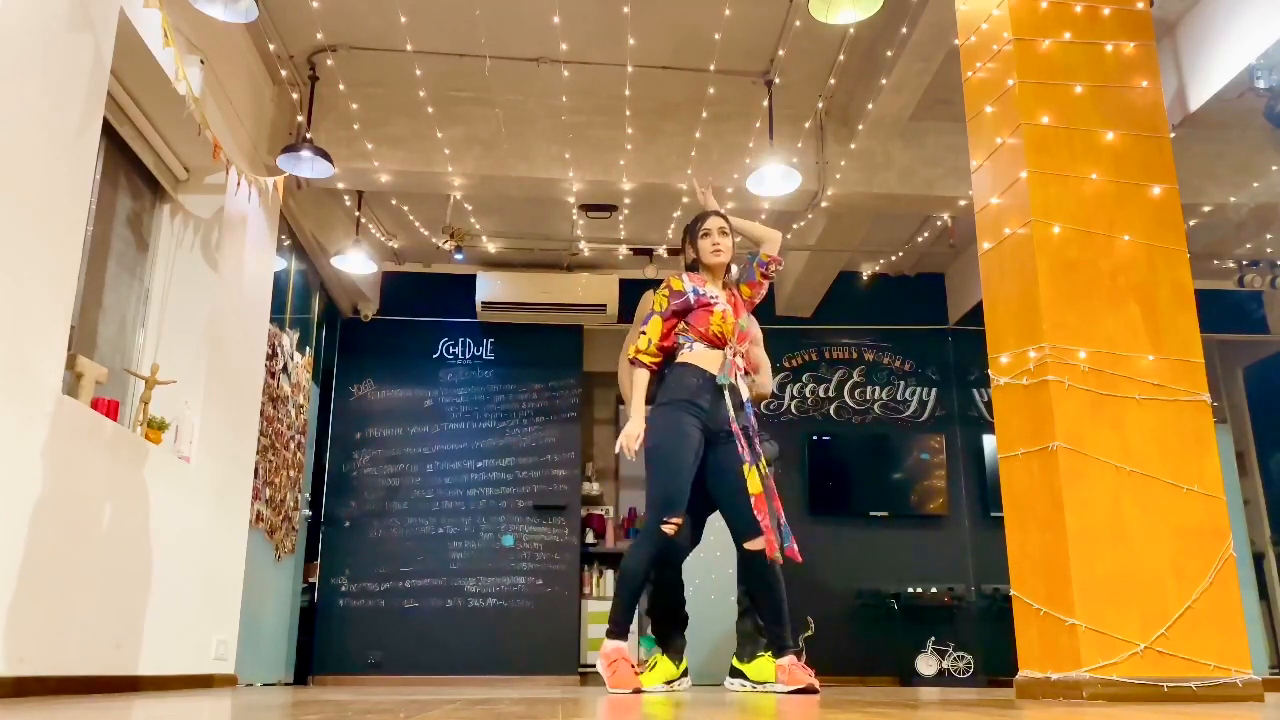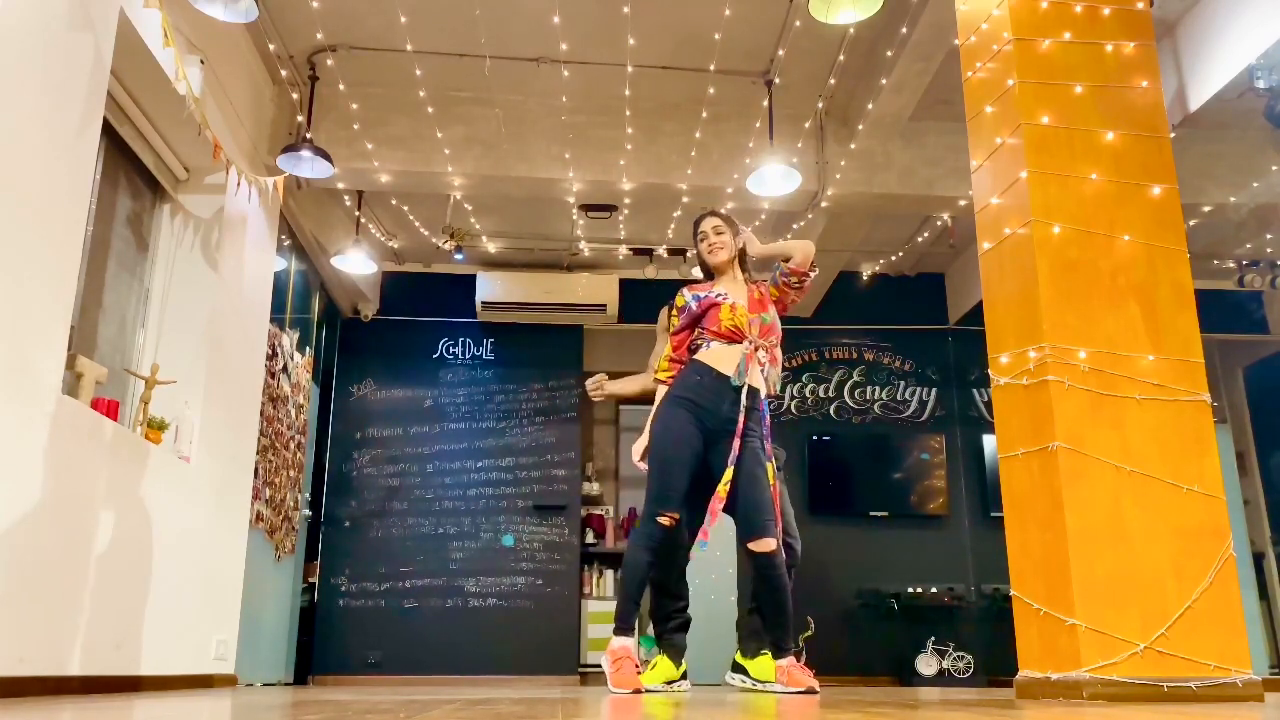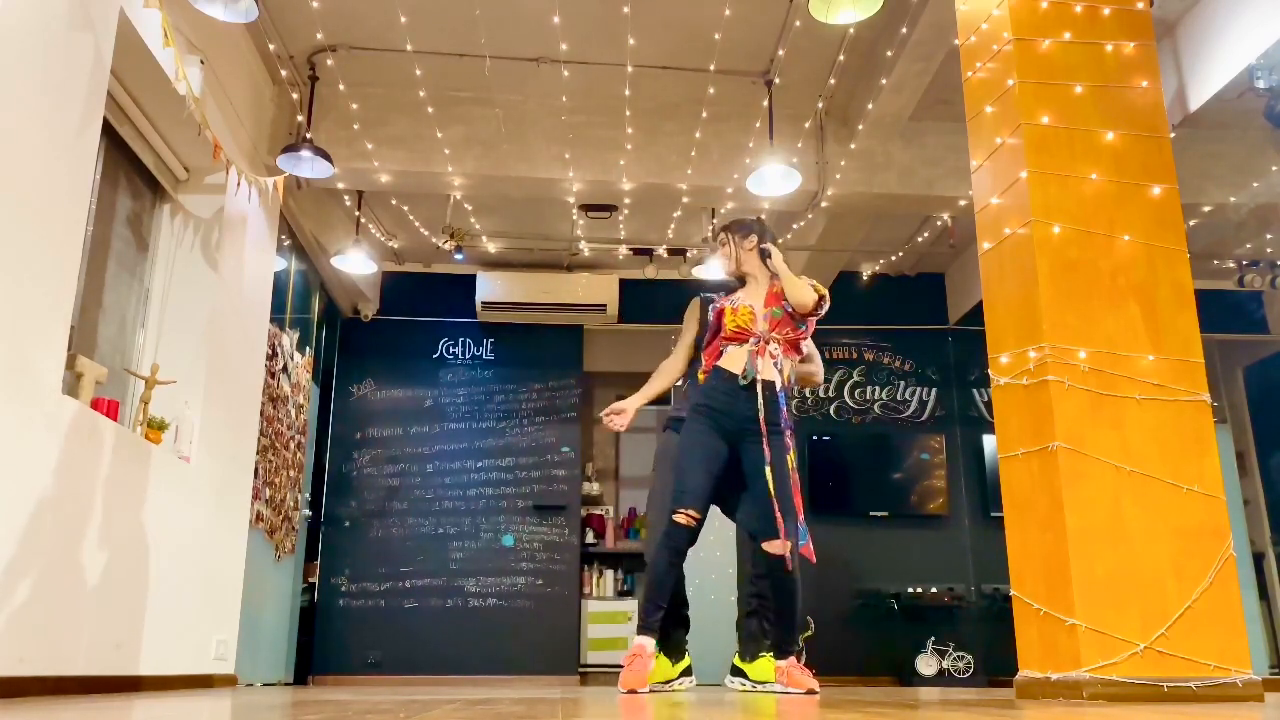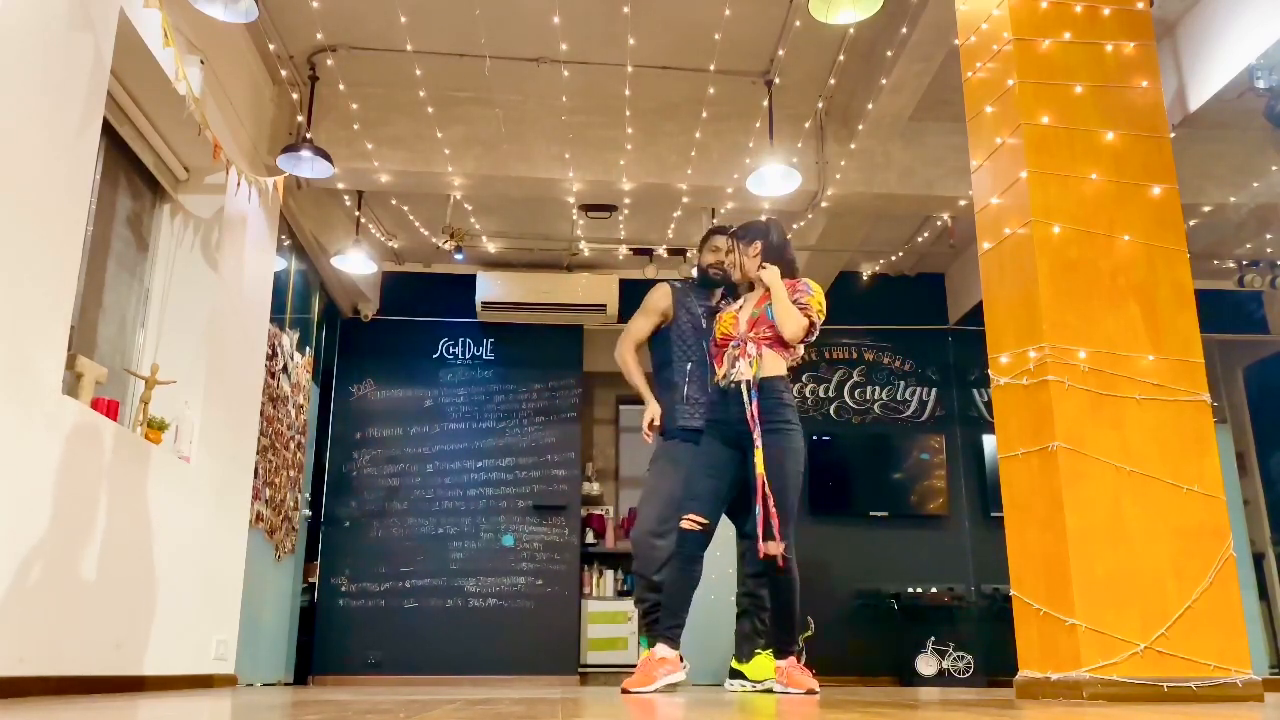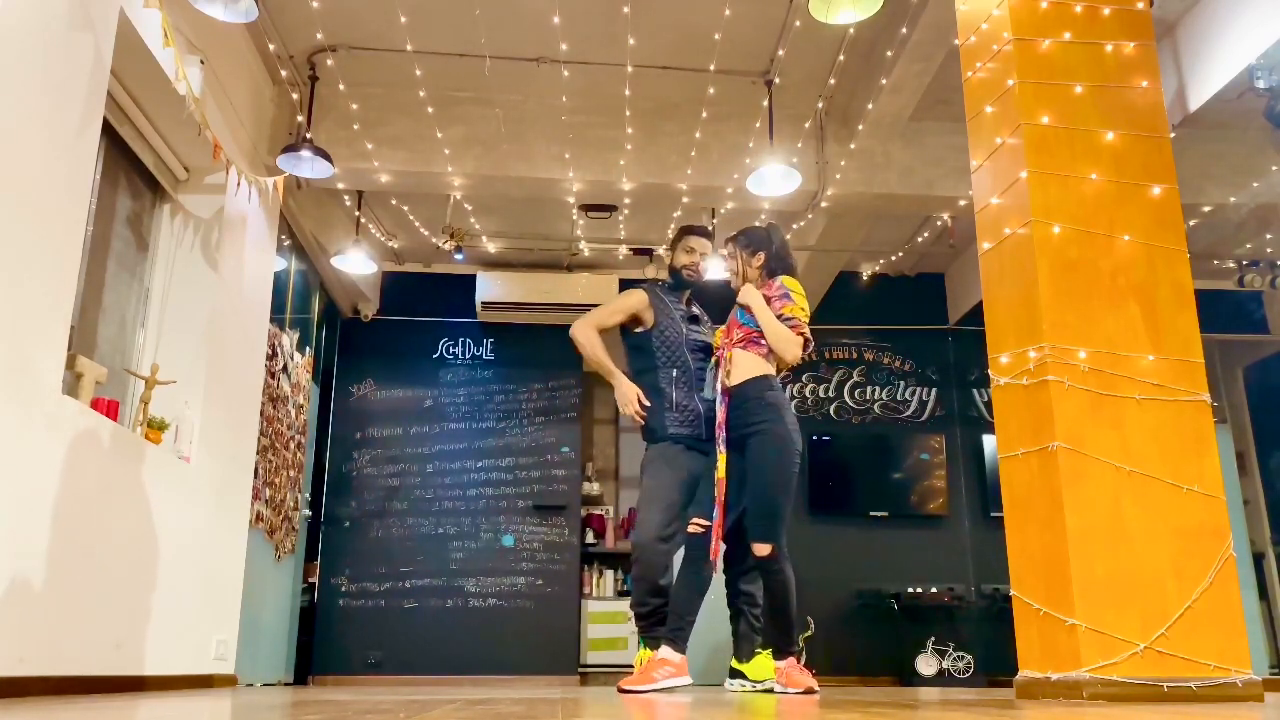
dt=0.5s
person 1, frame 1
left shoulder: (740, 295)
right shoulder: (679, 287)
left elbow: (772, 240)
right elbow: (644, 353)
left wrist: (723, 213)
right wrist: (637, 415)
left hip: (730, 418)
right hip: (683, 404)
left knee: (759, 538)
right knee: (664, 525)
left ankle: (785, 659)
right ankle: (615, 646)
person 1, frame 2
left shoulder: (770, 293)
right shoulder: (693, 297)
left elbow: (806, 253)
right elbow: (670, 366)
left wrist: (758, 249)
right wrist: (650, 430)
left hip: (746, 422)
right hip: (691, 406)
left knee: (765, 543)
right knee: (660, 523)
left ankle: (784, 661)
right ankle: (622, 646)
person 1, frame 3
left shoulder: (796, 290)
right shoulder: (722, 305)
left elbow: (805, 303)
left wrist: (777, 262)
left hip: (770, 419)
right hip: (712, 410)
left knee: (778, 542)
right knee: (680, 523)
left ankle: (787, 660)
right ankle: (644, 644)
person 1, frame 4
left shoulder: (801, 290)
right shoulder: (732, 308)
left elbow: (793, 333)
left wrist: (775, 283)
left hip: (772, 414)
right hip: (722, 419)
left knee: (775, 543)
right knee: (690, 532)
left ankle: (787, 661)
right ankle: (665, 653)
person 1, frame 5
left shoulder: (782, 288)
right shoulder: (742, 311)
left elbow: (791, 352)
left wrist: (755, 301)
left hip: (764, 417)
right hip: (730, 424)
left knee: (764, 546)
right knee: (700, 536)
left ankle: (786, 660)
right ankle: (671, 654)
person 2, frame 1
right shoulder: (658, 300)
left elbow: (765, 383)
right elbow: (628, 360)
right knee: (666, 545)
left ankle: (749, 658)
right ankle: (670, 655)
person 2, frame 2
right shoulder: (675, 314)
right elbow: (655, 376)
right wrist: (608, 389)
left knee: (781, 540)
left ankle: (752, 654)
right ankle: (670, 655)
person 2, frame 3
right shoulder: (705, 304)
left elbow: (814, 372)
right elbow: (677, 360)
right wrist: (636, 401)
right hip: (687, 430)
left ankle: (751, 655)
right ankle: (671, 655)
person 2, frame 4
right shoulder: (669, 296)
right elbow: (626, 347)
right wrist: (649, 400)
right hip: (683, 439)
left knee: (759, 540)
right knee: (651, 535)
left ankle: (749, 656)
person 2, frame 5
left shoulder: (702, 318)
right shoulder: (643, 300)
right elbow: (582, 329)
right wrist: (619, 380)
left hip: (721, 446)
right hip: (672, 445)
left knee: (744, 544)
right knee: (651, 540)
left ankle: (748, 657)
right ankle: (656, 648)
